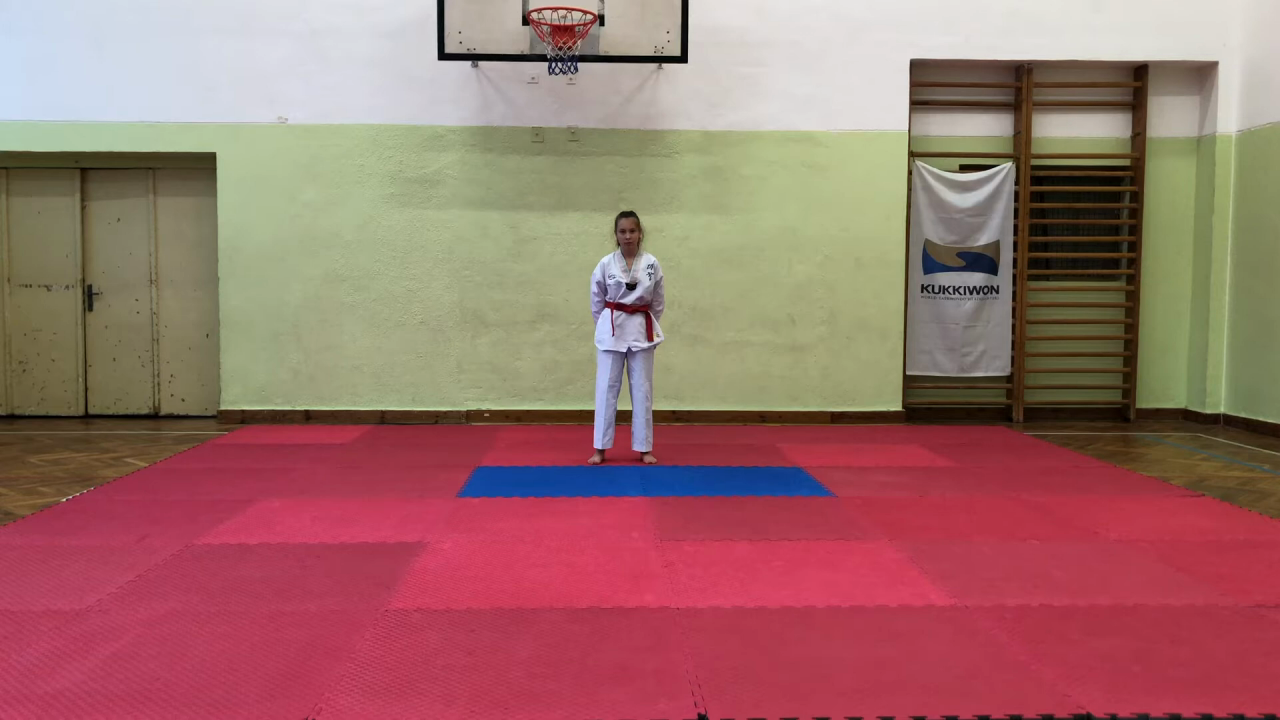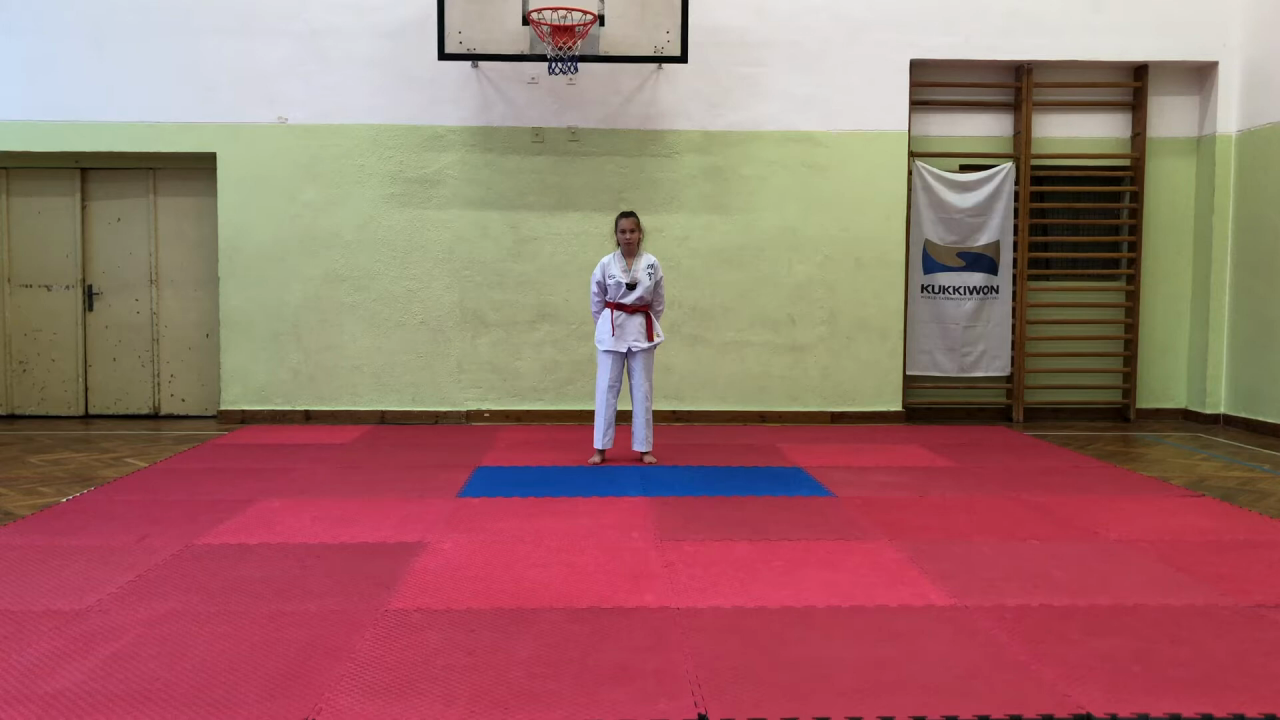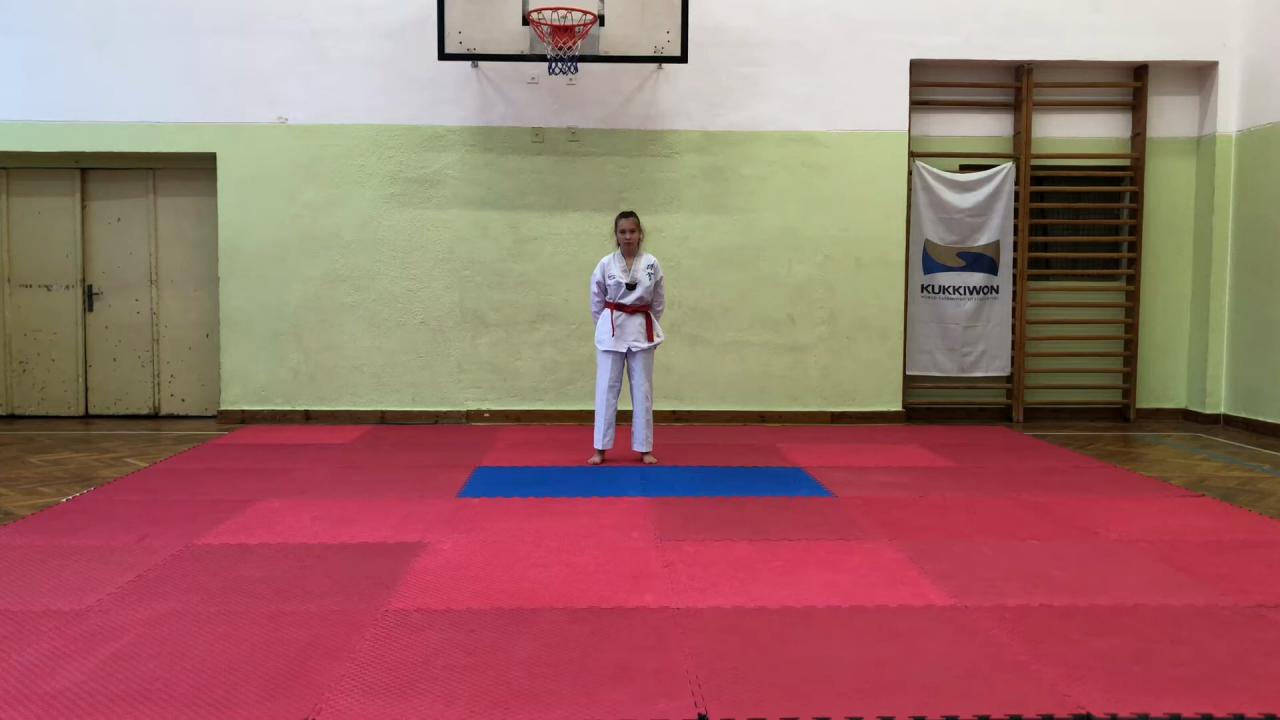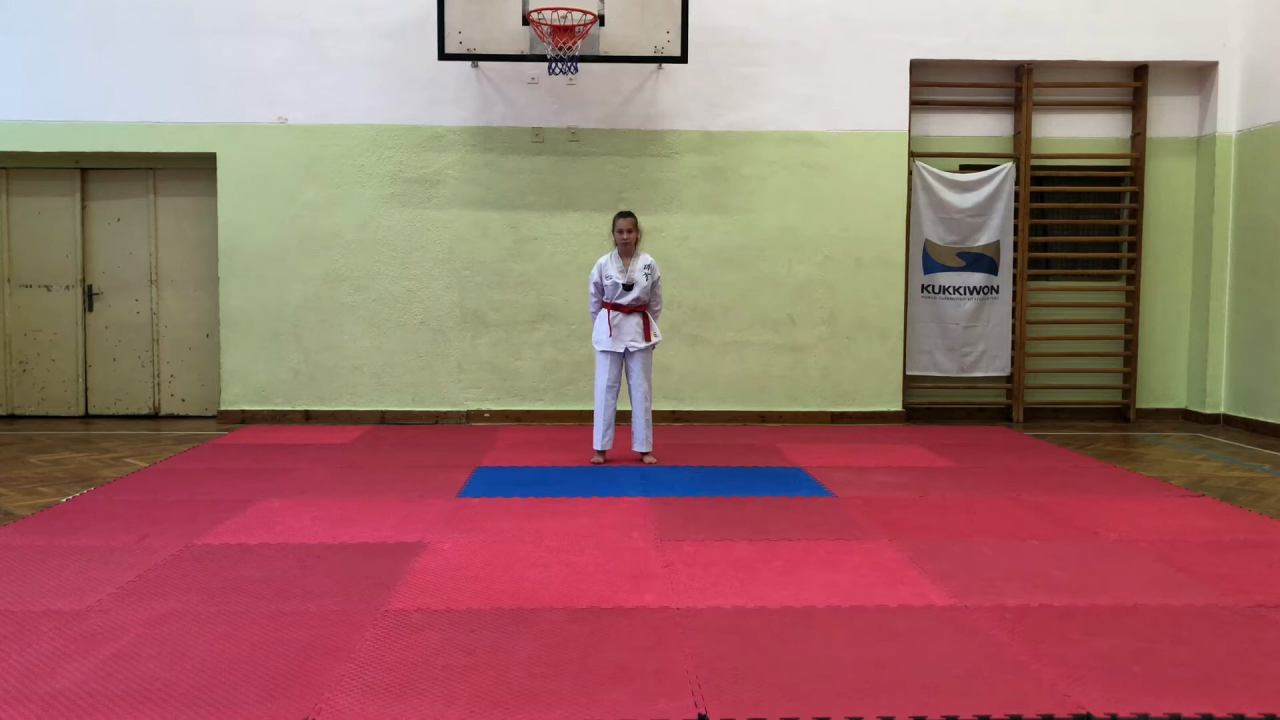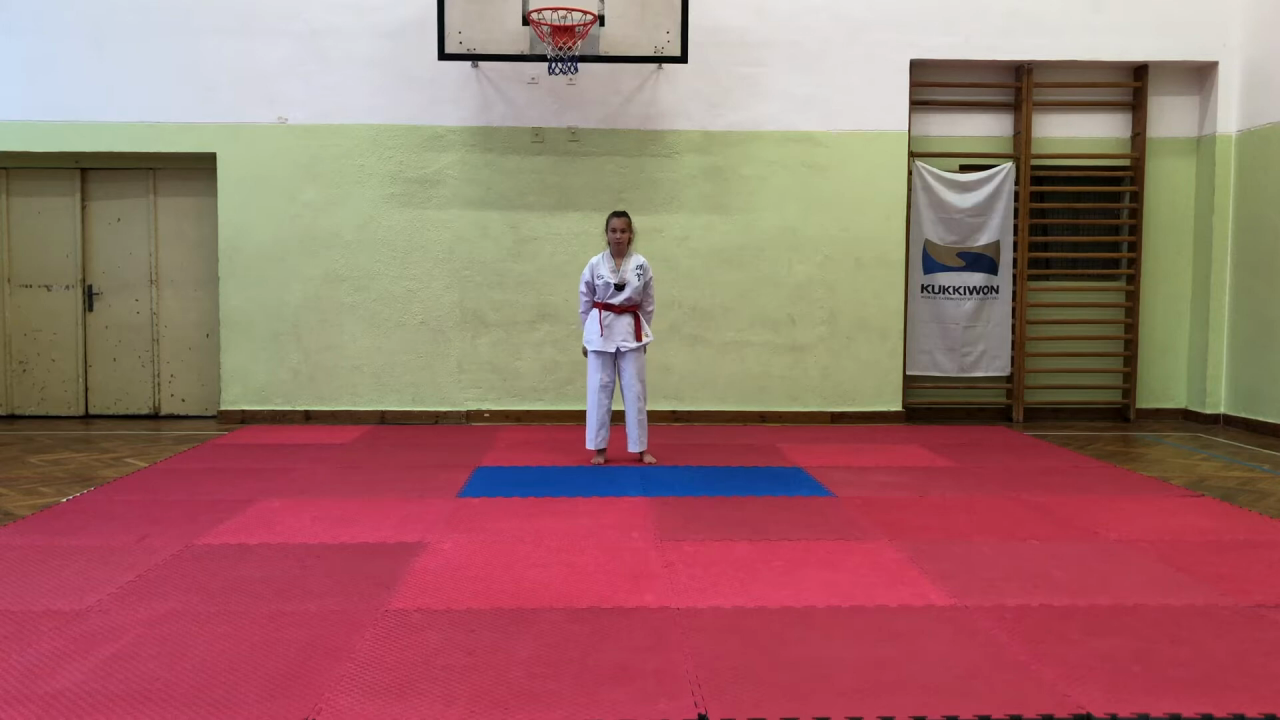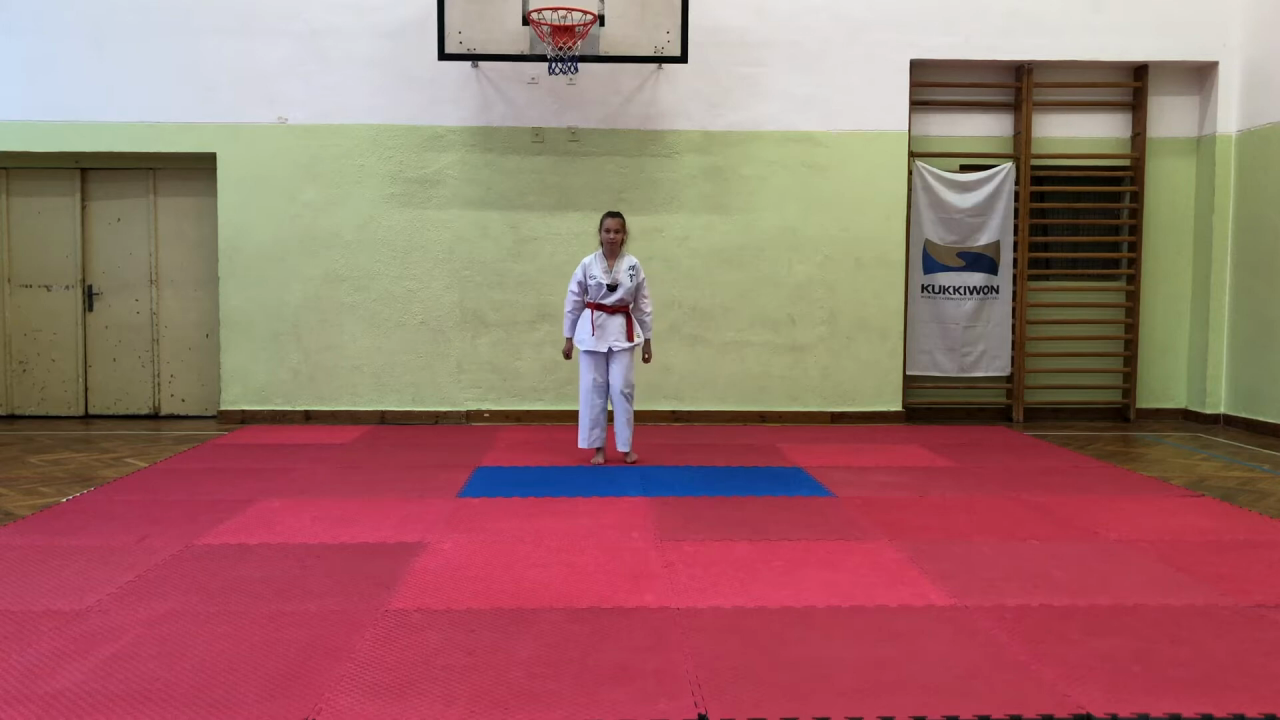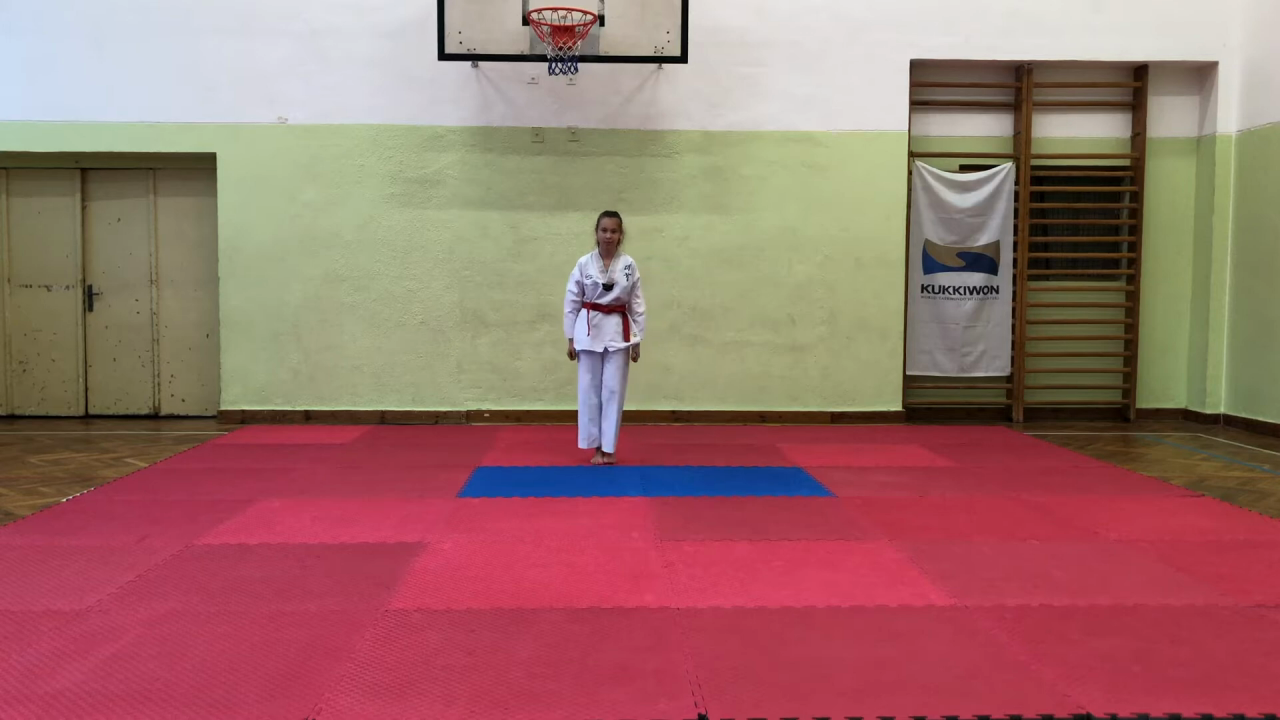
dt=0.2s
person 1, frame 1
left shoulder: (652, 264)
right shoulder: (606, 264)
left elbow: (658, 302)
right elbow: (596, 301)
left wrist: (649, 329)
right wrist: (607, 327)
left hip: (641, 329)
right hip: (612, 329)
left knee: (642, 388)
right knee: (607, 387)
left ankle: (644, 447)
right ankle: (600, 447)
person 1, frame 2
left shoulder: (652, 264)
right shoulder: (606, 264)
left elbow: (658, 303)
right elbow: (597, 302)
left wrist: (648, 328)
right wrist: (607, 327)
left hip: (641, 329)
right hip: (612, 329)
left knee: (642, 389)
right knee: (607, 387)
left ankle: (644, 447)
right ankle: (601, 447)
person 1, frame 3
left shoulder: (652, 264)
right shoulder: (606, 264)
left elbow: (658, 303)
right elbow: (597, 302)
left wrist: (648, 329)
right wrist: (607, 327)
left hip: (641, 330)
right hip: (612, 329)
left knee: (642, 389)
right knee: (607, 387)
left ankle: (644, 448)
right ankle: (601, 448)
person 1, frame 4
left shoulder: (648, 264)
right shoulder: (603, 264)
left elbow: (655, 302)
right elbow: (595, 302)
left wrist: (646, 329)
right wrist: (606, 327)
left hip: (638, 330)
right hip: (609, 330)
left knee: (641, 389)
right knee: (606, 388)
left ankle: (645, 448)
right ankle: (601, 448)
person 1, frame 5
left shoulder: (641, 264)
right shoulder: (595, 264)
left elbow: (648, 304)
right elbow: (585, 302)
left wrist: (641, 332)
right wrist: (586, 336)
left hip: (630, 330)
right hip: (601, 329)
left knee: (635, 389)
right knee: (599, 388)
left ankle: (641, 448)
right ankle: (599, 447)
person 1, frame 6
left shoulder: (633, 265)
right shoulder: (587, 264)
left elbow: (643, 304)
right elbow: (573, 302)
left wrist: (646, 339)
right wrist: (568, 337)
left hip: (622, 330)
right hip: (592, 330)
left knee: (622, 388)
right knee: (593, 389)
left ankle: (626, 447)
right ankle: (598, 447)
person 1, frame 7
left shoulder: (629, 265)
right shoulder: (584, 264)
left elbow: (637, 304)
right elbow: (572, 302)
left wrist: (636, 341)
right wrist: (571, 339)
left hip: (618, 331)
right hip: (589, 330)
left knee: (613, 390)
right knee: (590, 389)
left ankle: (609, 448)
right ankle: (597, 447)
